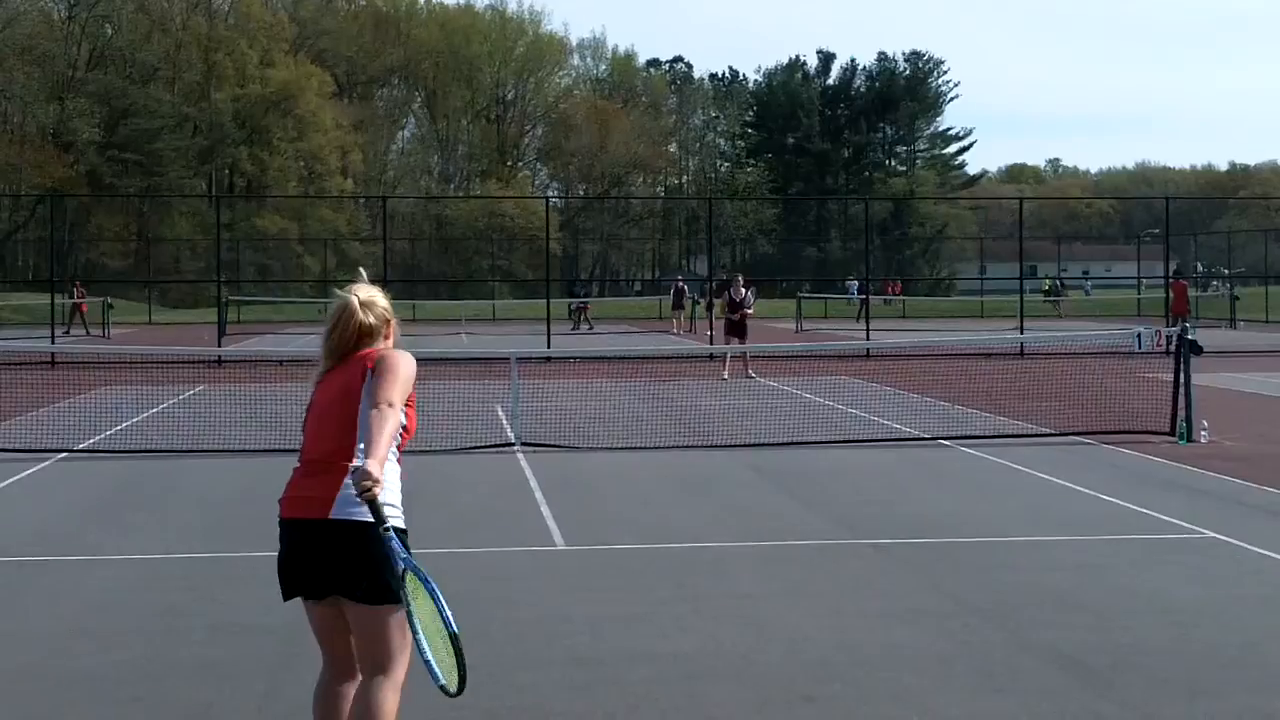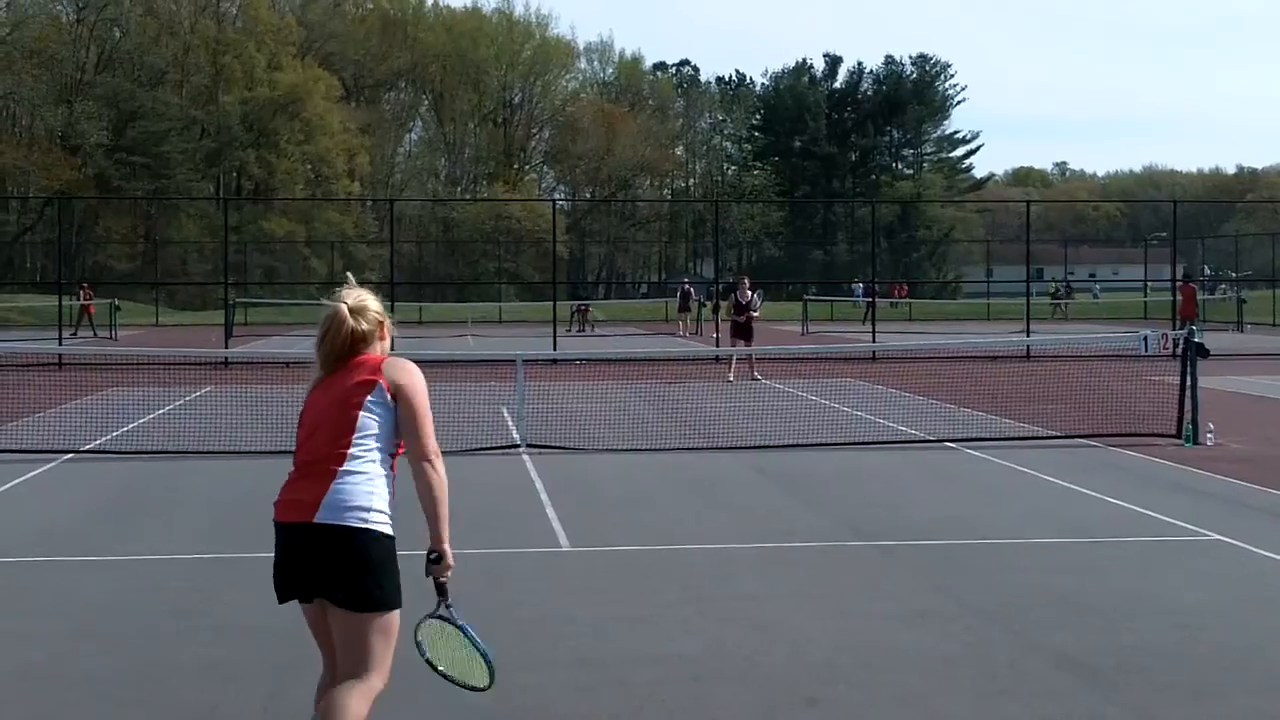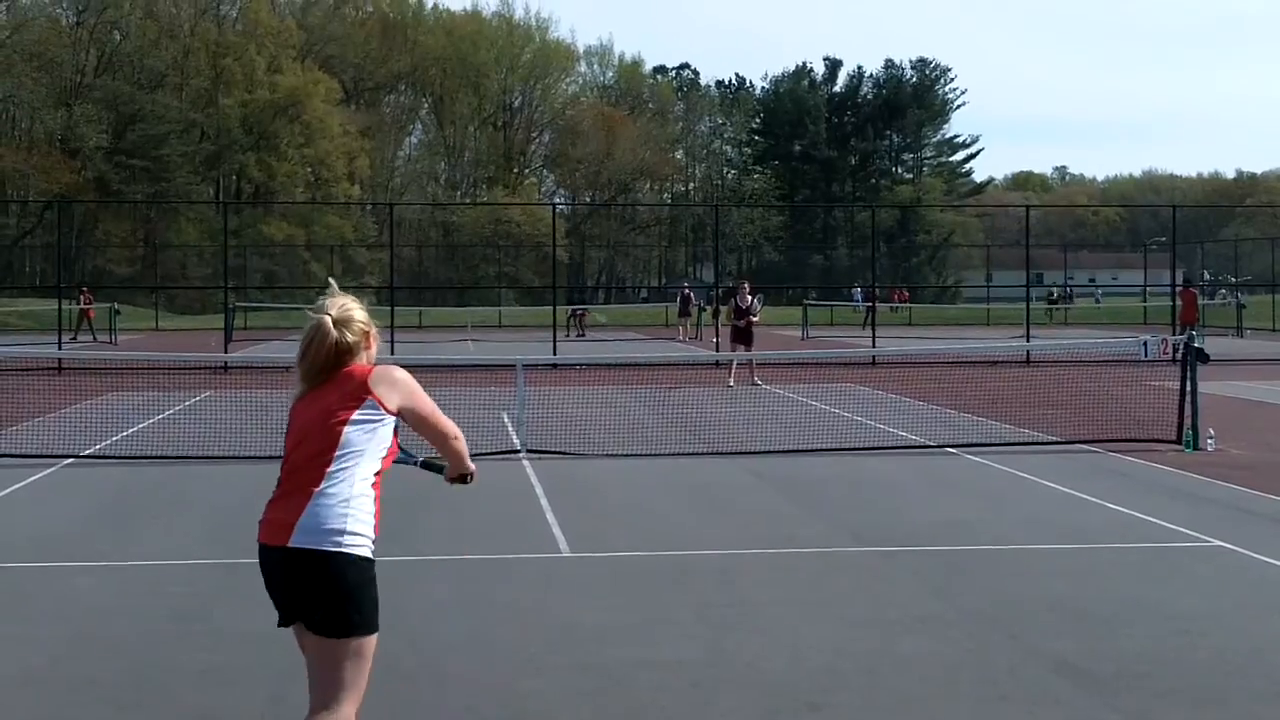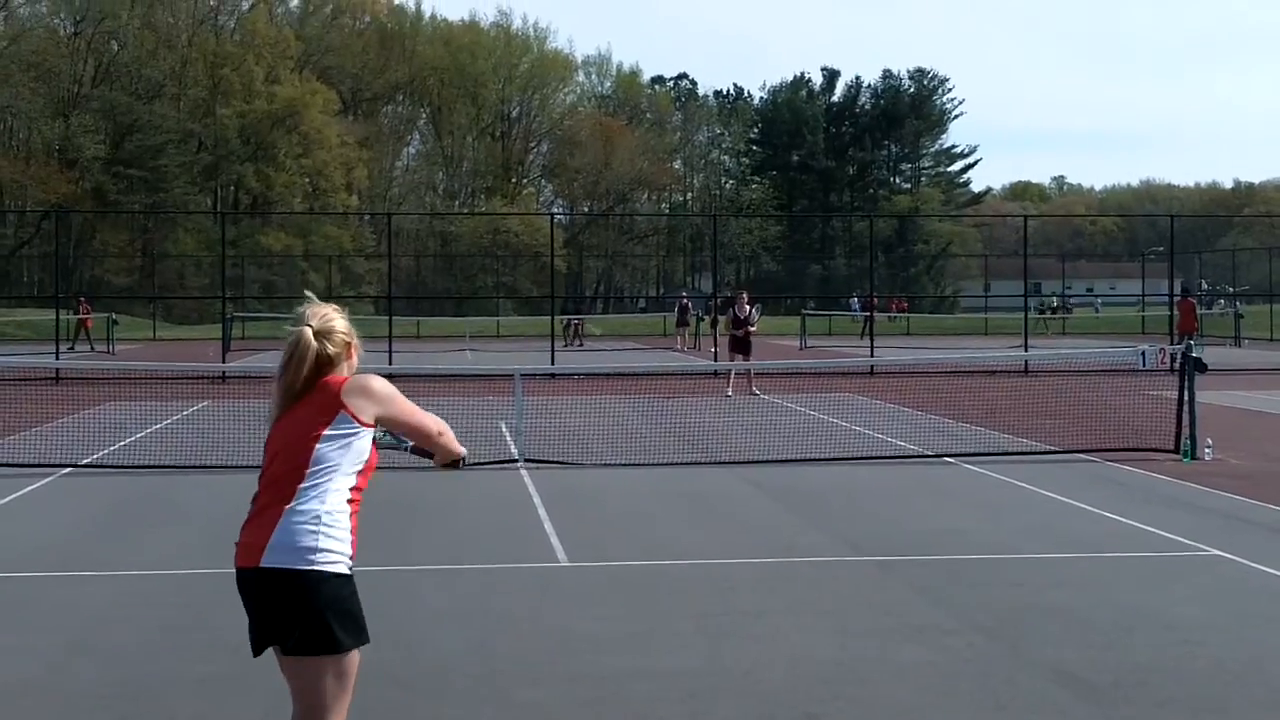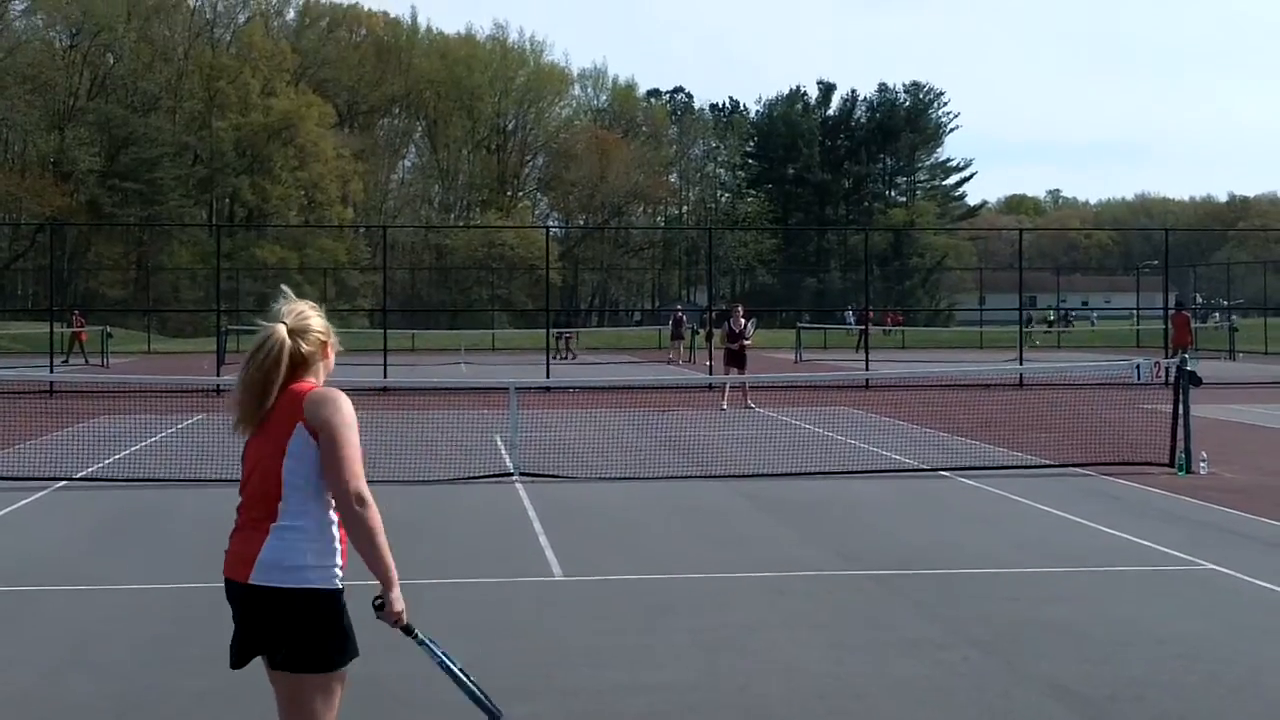
dt=0.2s
person 1, frame 1
left shoulder: (330, 375)
right shoulder: (394, 361)
right elbow: (384, 408)
right wrist: (374, 462)
left hip: (302, 520)
right hip: (360, 522)
left knee: (341, 667)
right knee: (387, 671)
person 1, frame 2
left shoulder: (325, 382)
right shoulder: (399, 372)
right elbow: (427, 460)
right wrist: (440, 539)
left hip: (296, 525)
right hip: (351, 526)
left knee: (342, 670)
right knee: (363, 679)
person 1, frame 3
left shoulder: (310, 394)
right shoulder: (388, 380)
right elbow: (449, 437)
right wrist: (462, 463)
left hip: (281, 545)
right hip: (332, 546)
person 1, frame 4
left shoulder: (292, 404)
right shoulder: (363, 390)
right elbow: (435, 434)
right wrist: (450, 450)
left hip: (261, 564)
right hip: (308, 566)
person 1, frame 5
left shoulder: (269, 406)
right shoulder: (326, 402)
right elbow: (355, 499)
right wrist: (390, 584)
left hip: (255, 577)
right hip: (296, 580)
